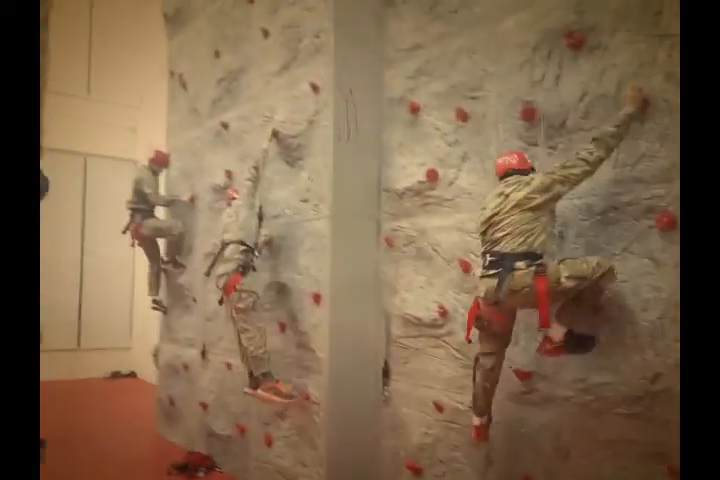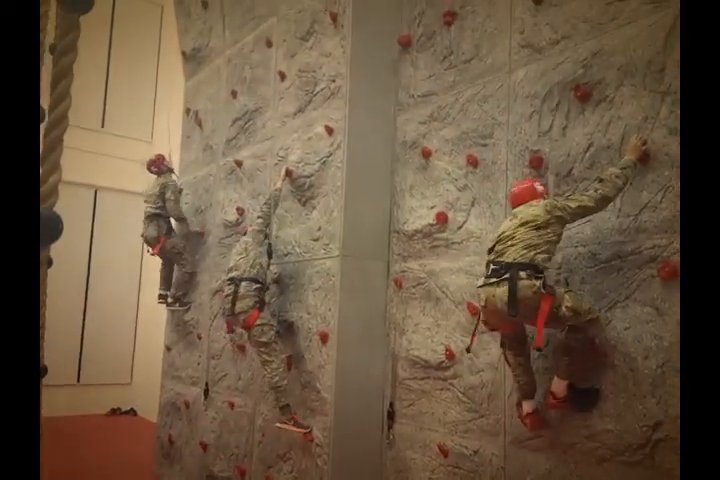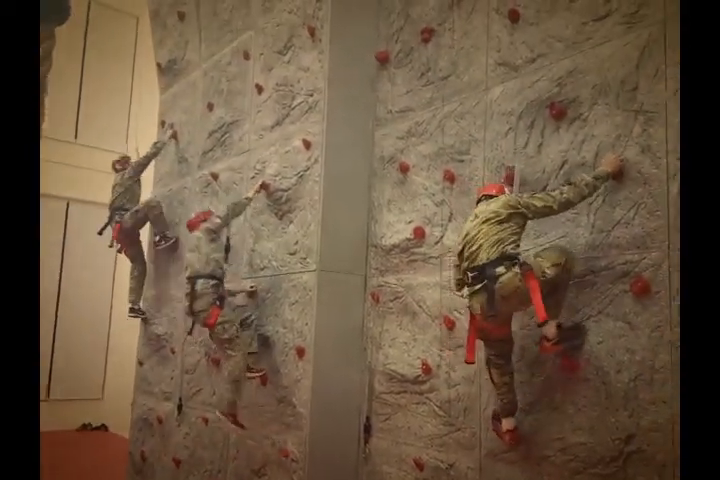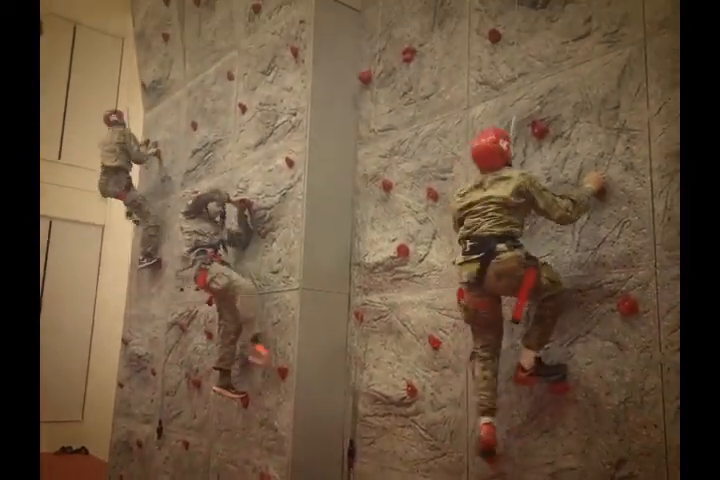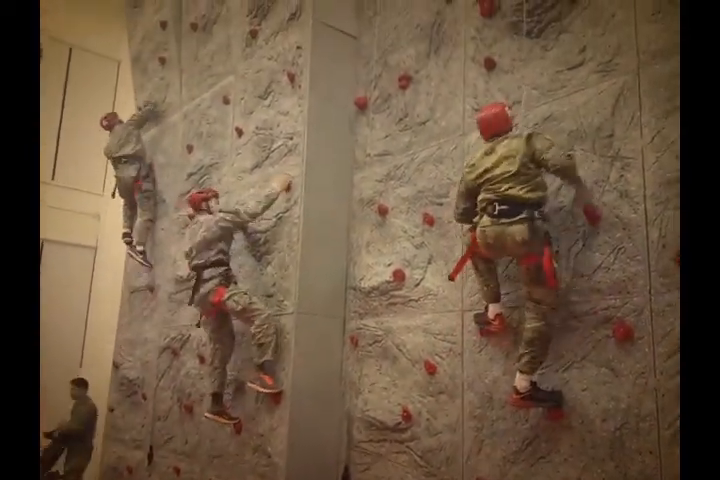
dt=1s
person 1, frame 1
left shoulder: (492, 202)
right shoulder: (541, 185)
right elbow: (594, 154)
right wrist: (628, 112)
left hip: (492, 285)
right hip: (526, 279)
left knee: (490, 351)
right knee: (601, 270)
left ankle: (480, 420)
right ankle: (557, 334)
person 1, frame 2
left shoulder: (509, 223)
right shoulder: (550, 208)
right elbow: (600, 194)
right wrist: (630, 159)
left hip: (489, 296)
right hip: (523, 290)
left knee: (514, 343)
right knee: (586, 318)
left ankle: (528, 409)
right ankle: (560, 390)
person 1, frame 3
left shoulder: (468, 230)
right shoulder: (508, 203)
left elbow: (459, 281)
right elbow: (564, 198)
right wrist: (604, 171)
left hip: (481, 301)
right hip: (510, 284)
left knee: (498, 359)
right knee: (560, 257)
left ankle: (507, 425)
right ankle: (551, 333)
person 1, frame 4
left shoulder: (462, 194)
right shoulder: (521, 180)
right elbow: (564, 213)
right wrist: (589, 189)
left hip: (471, 270)
right hip: (506, 261)
left knee: (485, 348)
right knee: (550, 291)
left ankle: (486, 424)
right ankle: (528, 364)
person 1, frame 5
left shoulder: (474, 165)
right shoulder: (527, 142)
left elbow: (462, 213)
right elbow: (562, 165)
right wrist: (582, 191)
left hip: (491, 232)
right hip: (529, 229)
left knee: (478, 239)
right knee: (539, 307)
left ankle: (493, 311)
right ankle: (523, 386)
person 2, frame 1
left shoulder: (231, 212)
right shoulder: (242, 202)
right elbow: (252, 177)
left wrist: (259, 242)
left hip: (232, 269)
right hip: (234, 270)
left knee: (246, 329)
right knee: (252, 326)
left ankle: (254, 381)
right ankle: (267, 382)
person 2, frame 2
left shoulder: (239, 249)
right shoulder: (253, 237)
right elbow: (265, 212)
left wrist: (268, 280)
right wrist: (279, 185)
left hip: (231, 304)
right hip: (247, 301)
right knee: (273, 358)
right ankle: (286, 414)
person 2, frame 3
left shoulder: (201, 243)
right shoulder: (202, 232)
right elbow: (227, 214)
left wrist: (235, 291)
right wrist: (251, 195)
left hip: (202, 296)
right hip: (208, 296)
left knee: (245, 318)
right knee: (236, 349)
left ankle: (242, 366)
right ankle: (230, 406)
person 2, frame 4
left shoulder: (219, 228)
right shoulder: (190, 214)
left elbow: (243, 242)
right elbow: (204, 195)
left wrist: (243, 213)
right wrist: (230, 199)
left hip: (216, 266)
right hip: (205, 264)
left knee: (229, 322)
right knee: (244, 287)
left ankle: (224, 380)
right ankle: (254, 341)
person 2, frame 5
left shoulder: (193, 229)
right shoulder: (216, 220)
right elbow: (252, 211)
left wrist: (232, 232)
right wrist: (277, 187)
left hip: (205, 290)
right hip: (217, 285)
left knee: (221, 345)
right knee: (262, 317)
left ankle: (216, 405)
right ankle: (262, 373)
person 3, frame 1
left shoulder: (144, 172)
right shoulder: (146, 176)
right elbow: (156, 198)
right wrist: (180, 198)
left hip: (140, 222)
right hip: (142, 221)
left knee: (155, 260)
right knee: (176, 227)
left ankle: (155, 298)
right ankle: (170, 259)
person 3, frame 2
left shoulder: (155, 184)
right shoulder: (169, 182)
right elbow: (172, 208)
left wrist: (176, 193)
right wrist: (186, 226)
left hip: (149, 229)
right hip: (161, 228)
left knee: (168, 261)
right knee: (186, 265)
left ankle: (163, 293)
right ankle: (174, 299)
person 3, frame 3
left shoulder: (121, 180)
right shoulder: (128, 174)
right elbow: (149, 155)
left wrist: (143, 207)
right wrist: (166, 138)
left hip: (123, 226)
right hip: (124, 222)
left knee: (139, 265)
right knee: (153, 204)
left ankle: (134, 305)
right ankle: (161, 237)
person 3, frame 4
left shoulder: (105, 139)
right shoulder: (124, 132)
right elbow: (138, 158)
left wrist: (140, 147)
right wrist: (151, 152)
left hip: (105, 182)
right hip: (119, 180)
right knee: (149, 220)
left ankle: (131, 213)
right ankle: (147, 256)
person 3, frame 5
left shoulder: (109, 144)
right shoulder: (128, 125)
right elbow: (150, 112)
right wrist: (148, 105)
left hip: (121, 174)
right hip: (137, 170)
left knee: (129, 205)
right knee: (145, 212)
left ankle: (127, 231)
right ankle: (138, 247)
